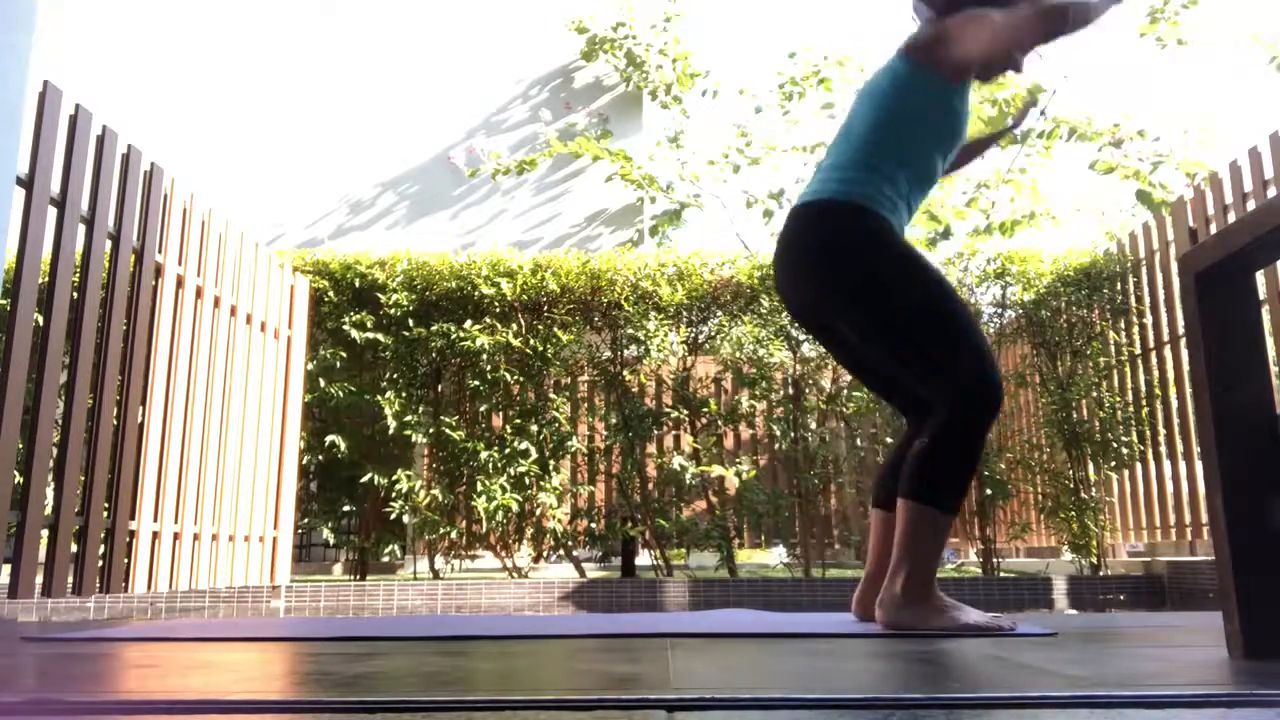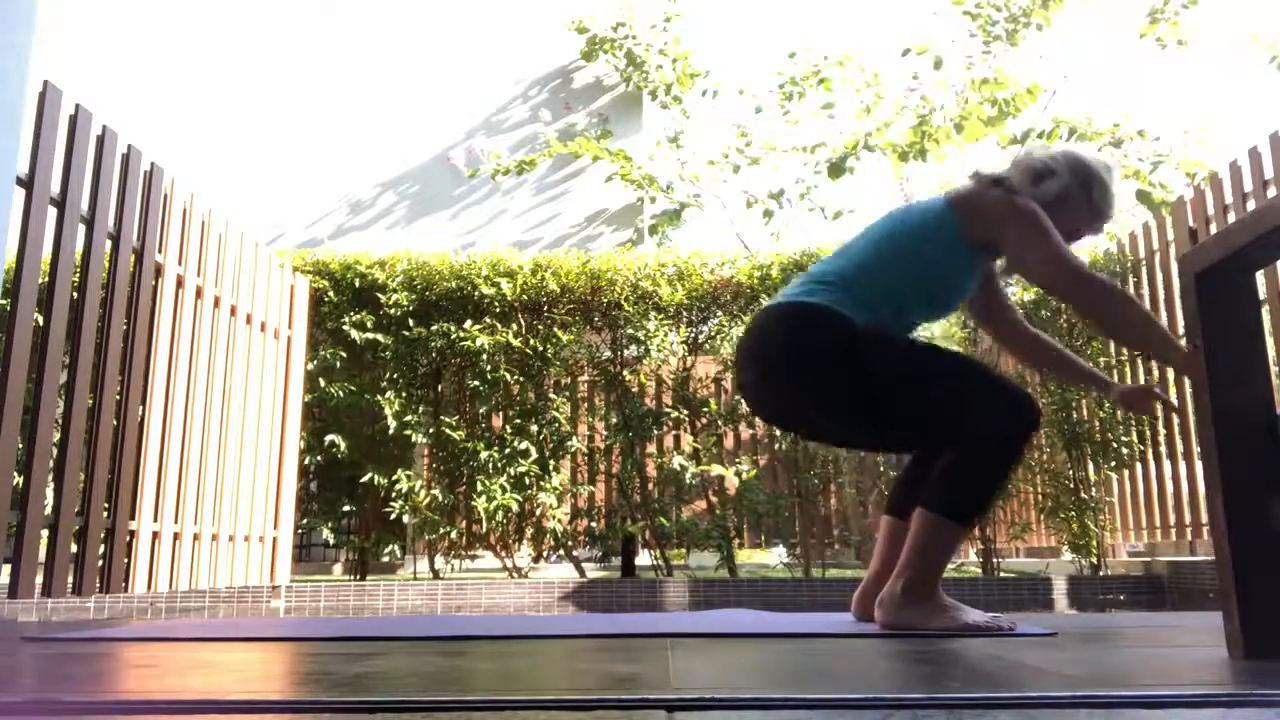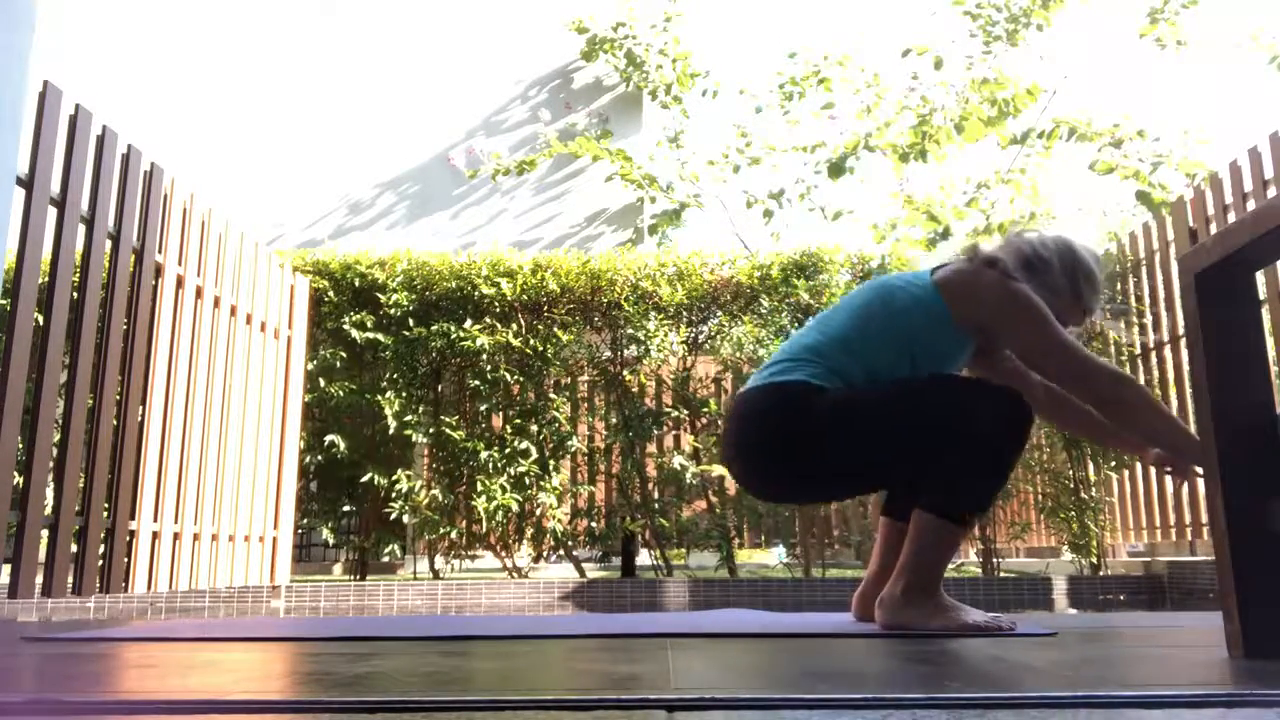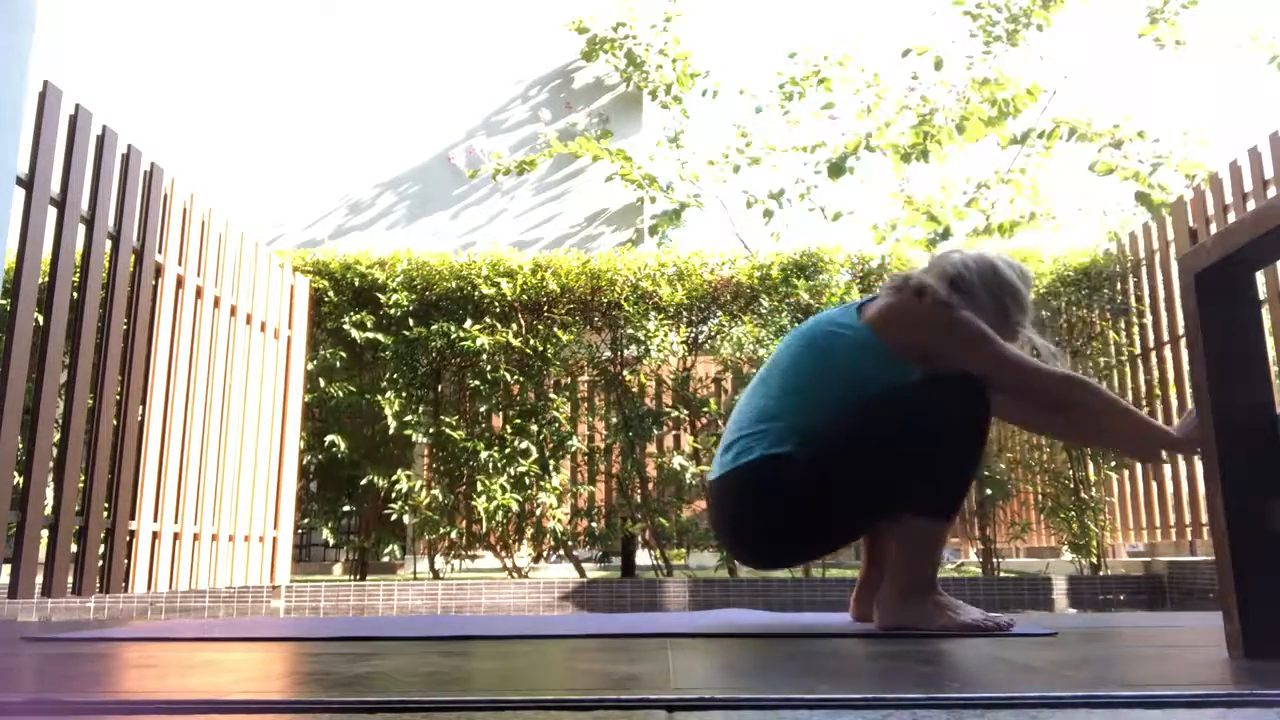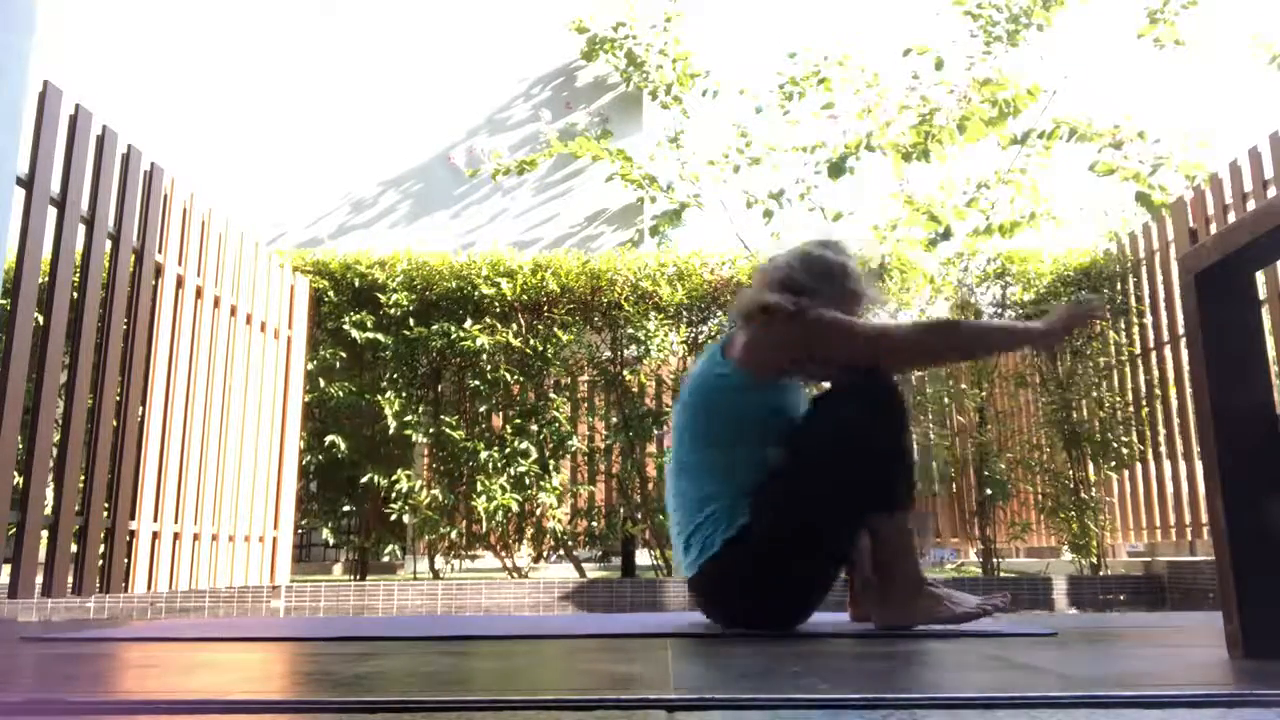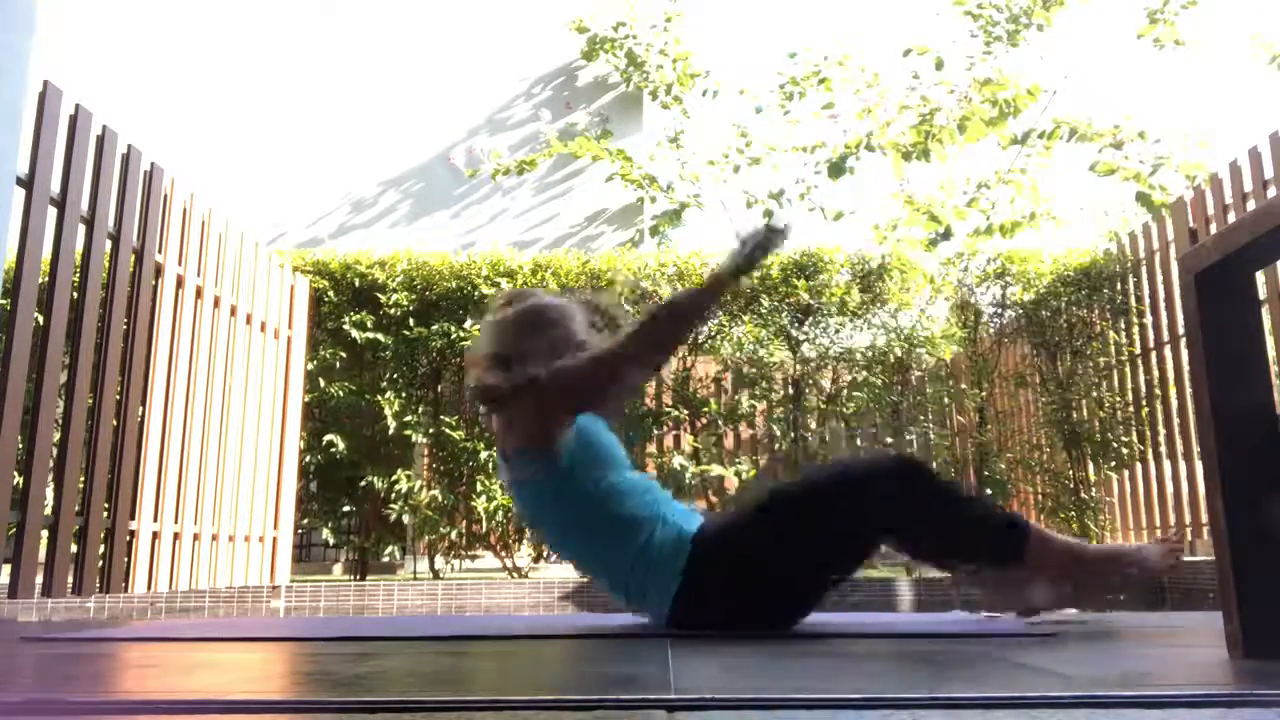
dt=0.3s
person 1, frame 1
left shoulder: (918, 78)
left elbow: (937, 161)
left wrist: (995, 133)
left hip: (807, 253)
right hip: (837, 245)
left knee: (937, 407)
right knee: (970, 390)
left ankle: (884, 583)
right ankle: (910, 595)
person 1, frame 2
left shoulder: (974, 239)
right shoulder: (1003, 211)
left elbow: (1017, 333)
right elbow: (1092, 298)
left wrist: (1110, 387)
right wrist: (1192, 363)
left hip: (782, 357)
right hip: (805, 348)
left knee: (954, 432)
right knee: (1005, 418)
left ankle: (880, 586)
right ankle: (910, 596)
person 1, frame 3
left shoulder: (963, 314)
right shoulder: (992, 290)
left elbow: (1043, 395)
right elbow: (1100, 385)
left wrist: (1145, 447)
right wrist: (1198, 449)
left hip: (769, 432)
right hip: (784, 430)
left knee: (943, 430)
right knee: (997, 416)
left ankle: (882, 586)
right ankle: (912, 596)
person 1, frame 4
left shoulder: (903, 330)
right shoulder: (922, 314)
left elbow: (1012, 400)
right elbow: (1054, 390)
left wrist: (1132, 441)
right wrist: (1170, 440)
left hip: (751, 498)
right hip: (766, 500)
left knee: (916, 430)
right knee: (956, 407)
left ankle: (879, 589)
right ankle: (910, 598)
person 1, frame 5
left shoulder: (766, 353)
right shoulder: (781, 330)
left elbow: (891, 353)
right elbow: (916, 345)
right wrist: (1041, 332)
left hip: (748, 578)
right hip: (760, 582)
right knee: (874, 398)
left ankle: (873, 592)
right ankle: (900, 594)
person 1, frame 6
left shoulder: (542, 413)
right shoulder: (539, 410)
left elbow: (635, 359)
right elbow: (641, 346)
right wrist: (731, 270)
left hip: (698, 582)
right hip: (709, 594)
left knee: (867, 486)
right knee: (893, 485)
left ankle: (1022, 576)
right ankle: (1089, 563)
